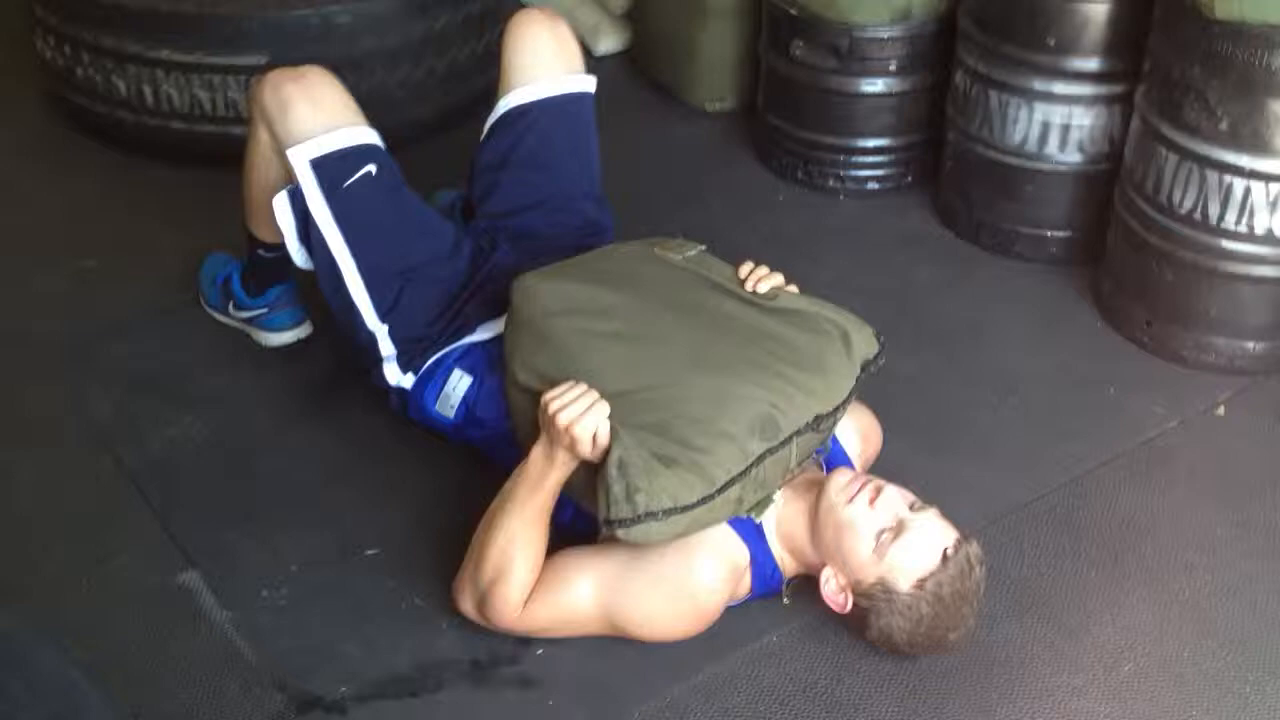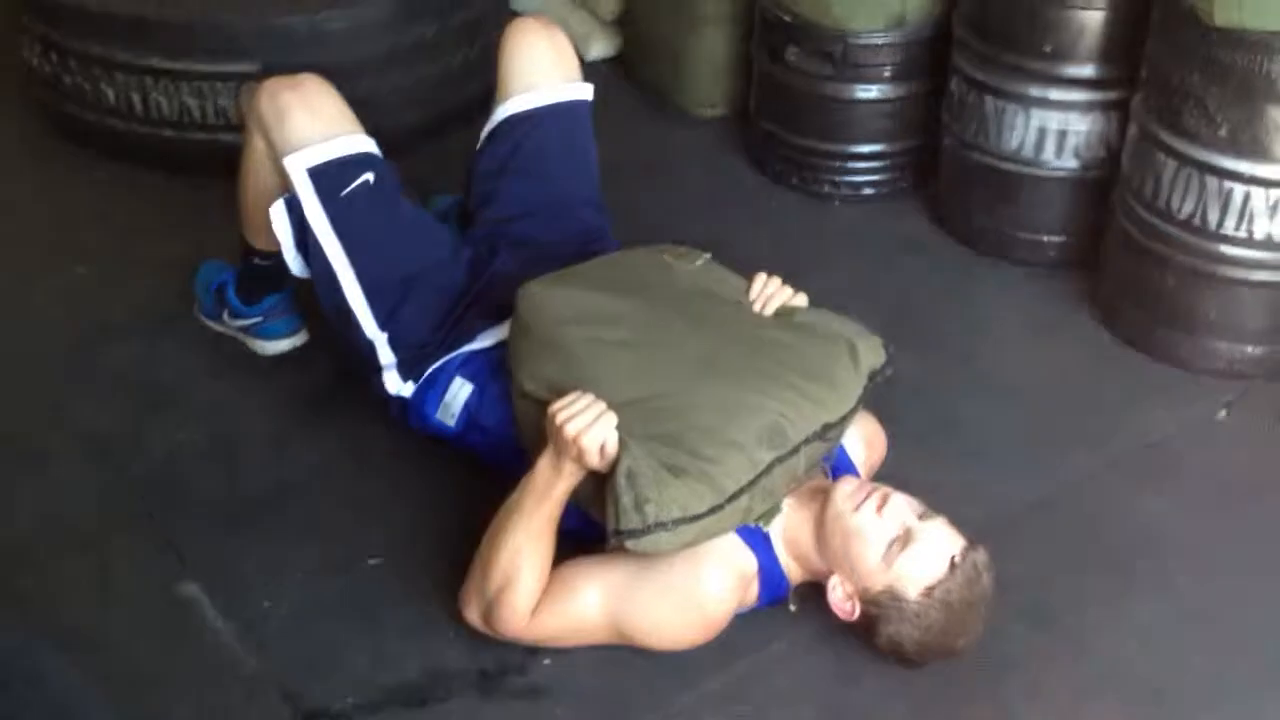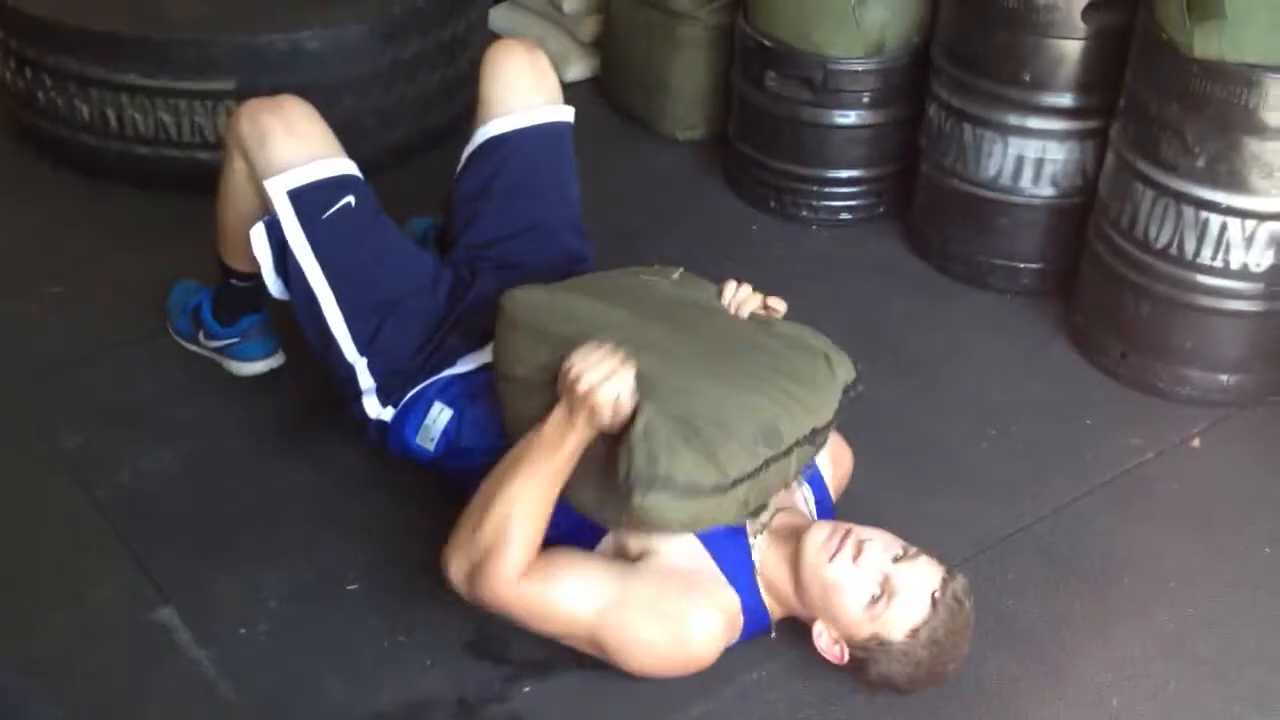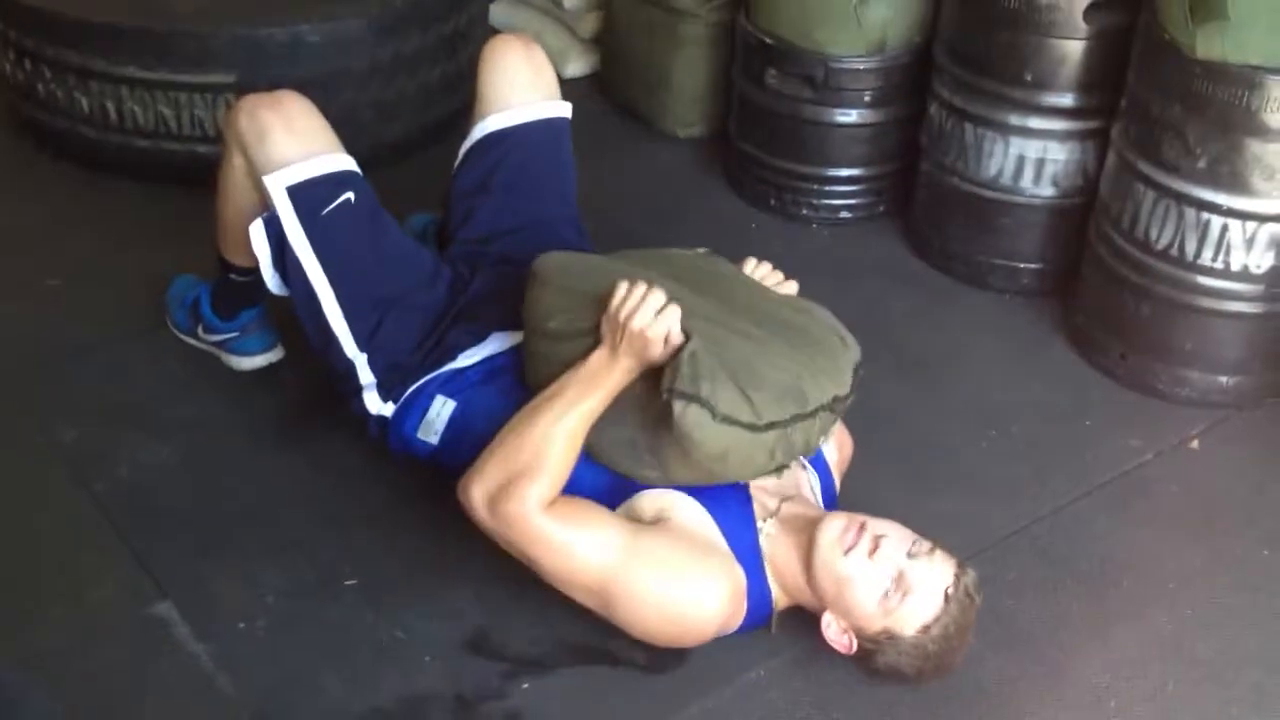
dt=0.3s
person 1, frame 1
left shoulder: (701, 579)
right shoulder: (847, 440)
left elbow: (485, 600)
left wrist: (555, 453)
left hip: (446, 341)
left knee: (292, 92)
left ankle: (261, 291)
right ankle: (473, 216)
person 1, frame 2
left shoulder: (705, 589)
right shoulder: (853, 446)
left elbow: (492, 609)
left wrist: (561, 461)
right wrist: (780, 326)
left hip: (449, 351)
left knee: (287, 100)
right knee: (533, 38)
left ankle: (258, 299)
right ankle: (475, 229)
person 1, frame 3
left shoulder: (691, 620)
right shoulder: (819, 471)
left elbow: (476, 565)
left wrist: (570, 420)
left hip: (427, 375)
left knee: (269, 122)
right knee: (514, 58)
left ankle: (232, 318)
right ankle: (453, 250)
person 1, frame 4
left shoulder: (697, 593)
right shoulder: (820, 458)
left elbow: (494, 498)
left wrist: (615, 360)
left hip: (425, 369)
left knee: (268, 117)
right knee: (510, 54)
left ankle: (231, 313)
right ankle: (450, 246)
